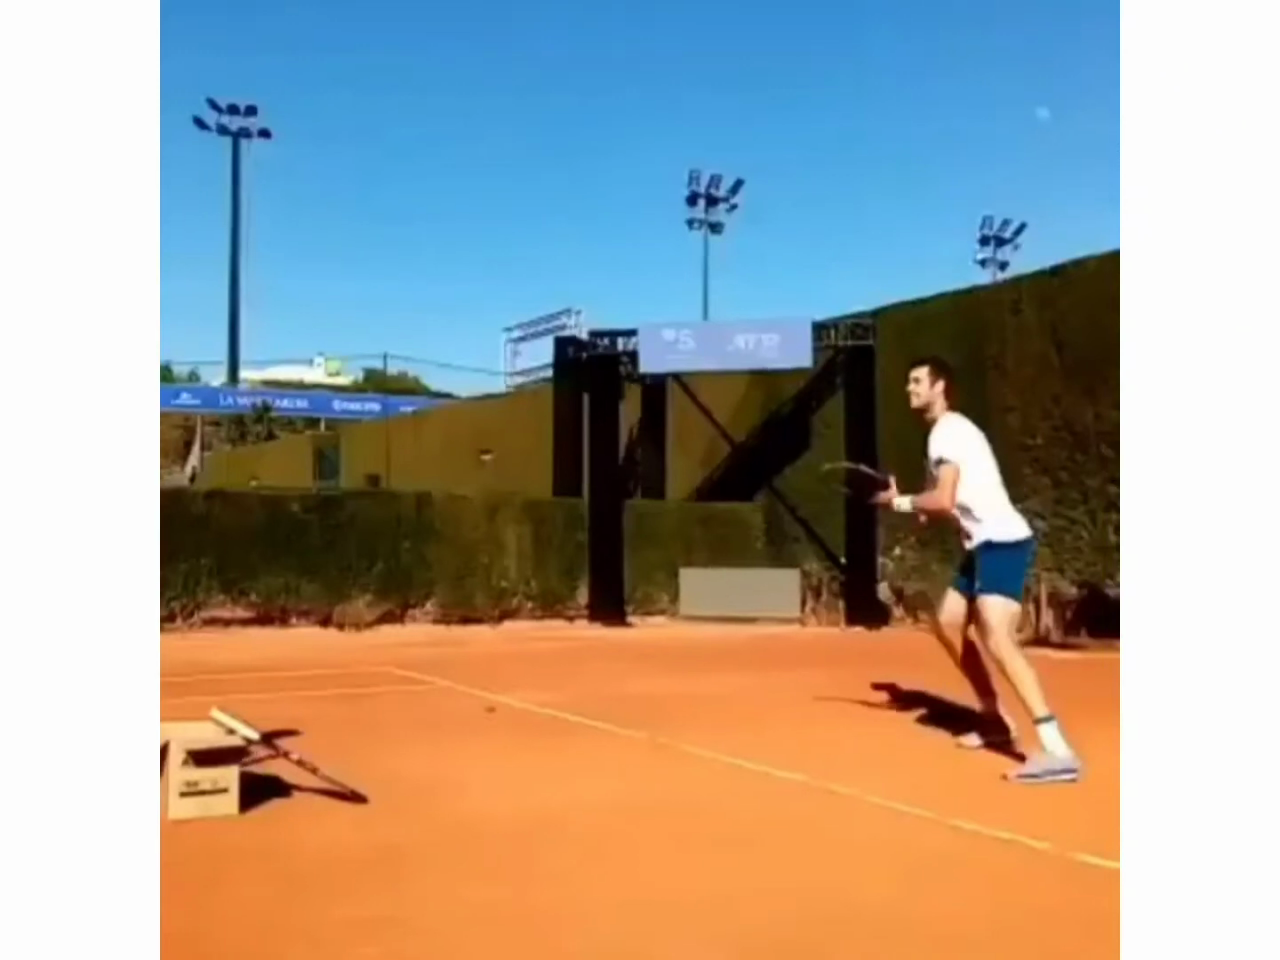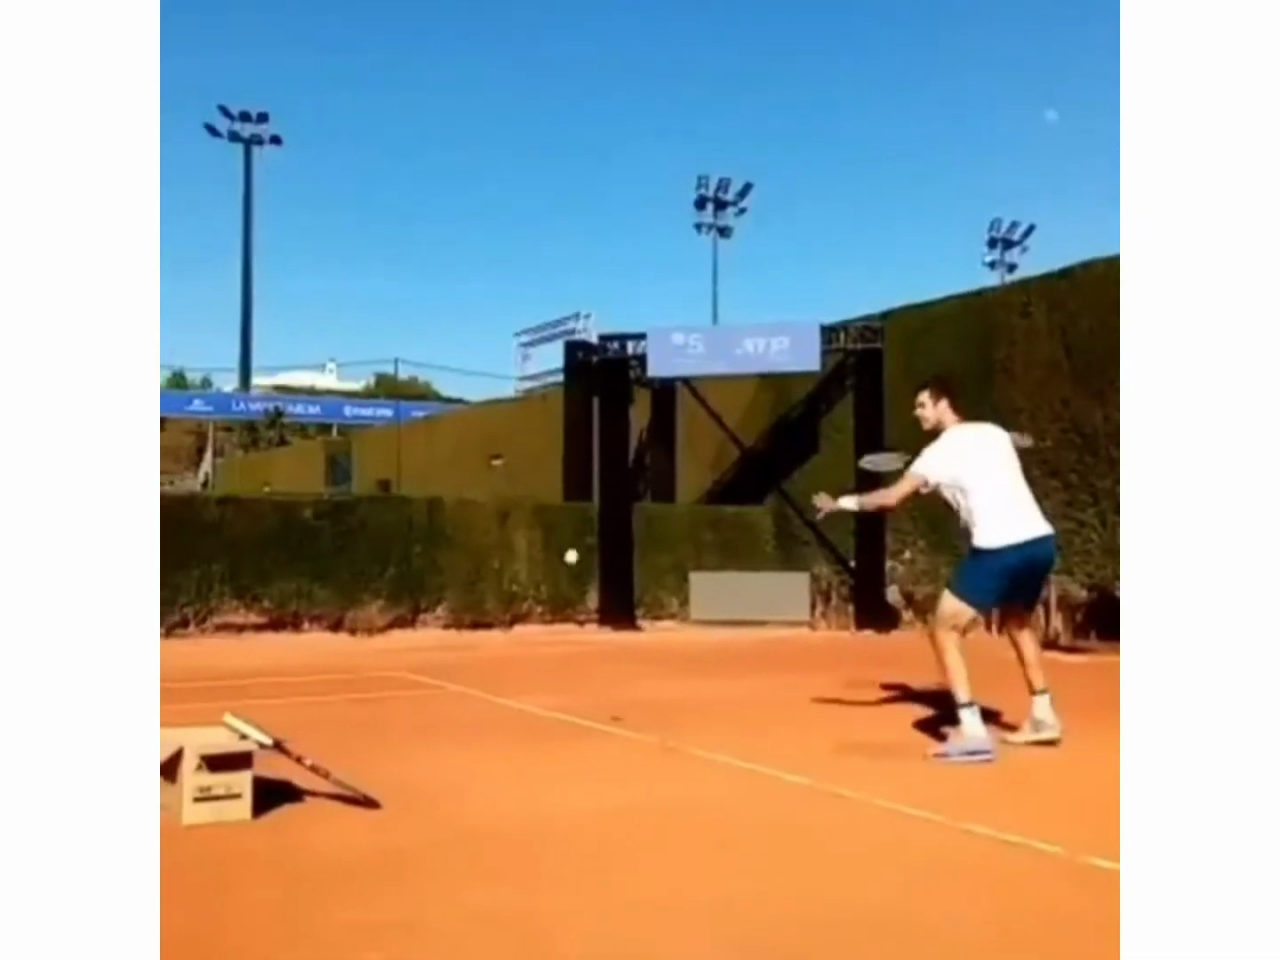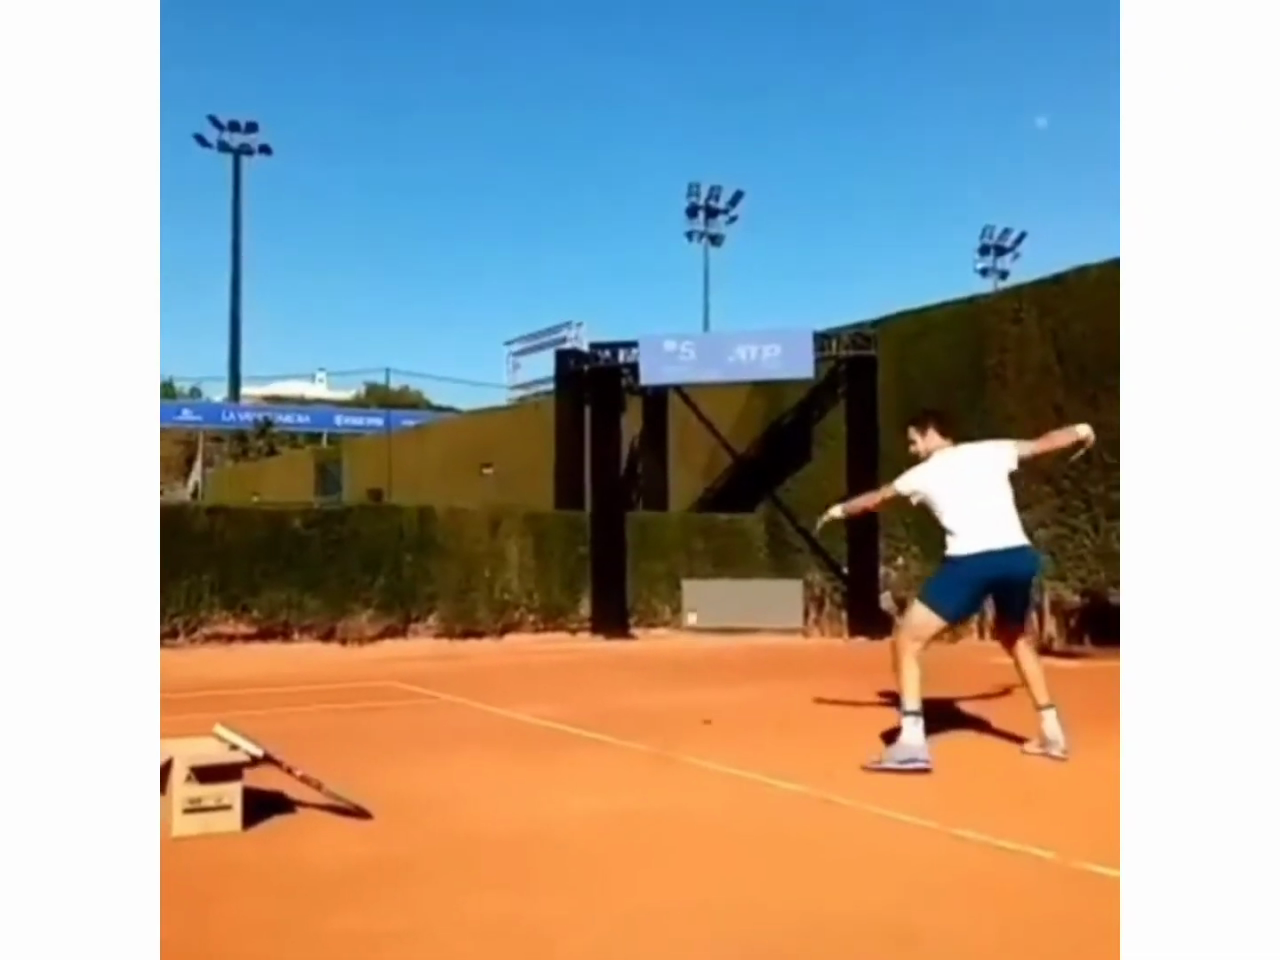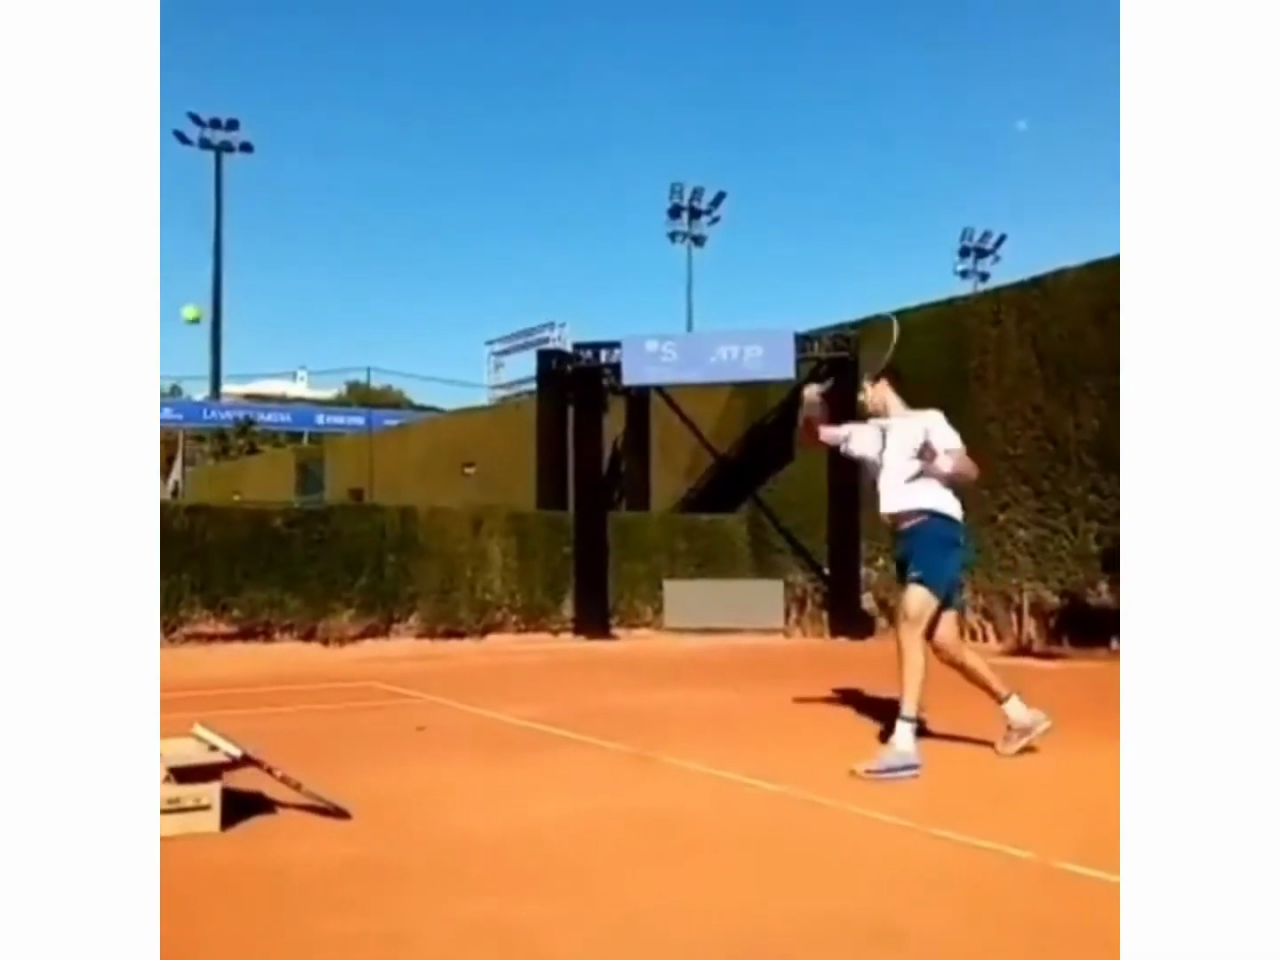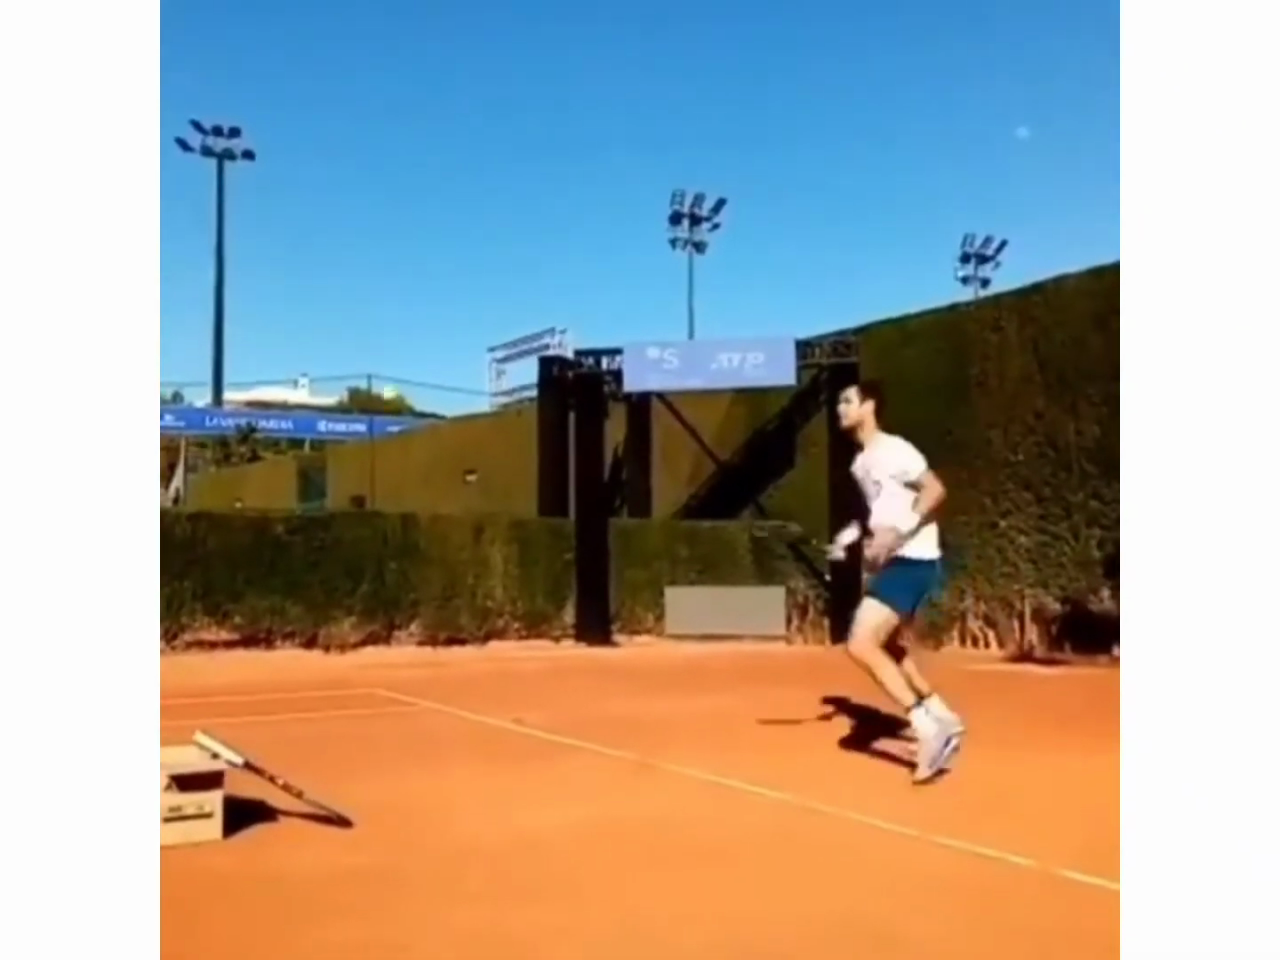
dt=1s
person 1, frame 1
left shoulder: (945, 431)
right shoulder: (954, 429)
left elbow: (944, 500)
left wrist: (900, 501)
right wrist: (919, 508)
left hip: (1001, 543)
right hip: (987, 544)
left knee: (1000, 644)
right knee: (947, 625)
left ankle: (1056, 751)
right ankle: (995, 718)
person 1, frame 2
left shoulder: (939, 453)
right shoulder: (992, 433)
left elbow: (890, 497)
right elbow: (1021, 441)
left wrist: (841, 502)
left hip: (999, 549)
right hip: (1042, 541)
left knee: (945, 633)
right knee: (1017, 623)
left ankle: (973, 733)
right ankle: (1043, 717)
person 1, frame 3
left shoulder: (925, 473)
right shoulder: (991, 450)
left elbow: (874, 498)
right elbow: (1047, 442)
left wrist: (836, 510)
right wrist: (1080, 431)
left hip: (972, 561)
right hip: (1020, 557)
left knee: (906, 641)
right knee: (1015, 639)
left ankle: (911, 741)
right ankle: (1051, 732)
person 1, frame 4
left shoulder: (930, 420)
right shoulder: (866, 432)
left elbow: (969, 472)
right elbow: (814, 435)
left wrist: (939, 465)
right wrist: (811, 405)
left hip: (936, 531)
right hip: (906, 539)
left knee: (909, 627)
right knee: (945, 642)
left ankle: (903, 746)
right ankle: (1022, 716)
person 1, frame 5
left shoulder: (889, 447)
right shoulder: (860, 461)
left elbow: (934, 491)
left wrist: (899, 532)
right wrist: (850, 534)
left hip: (911, 561)
right hip: (914, 563)
left knee: (861, 645)
right knee: (886, 644)
left ankle: (933, 726)
right ankle: (942, 717)
